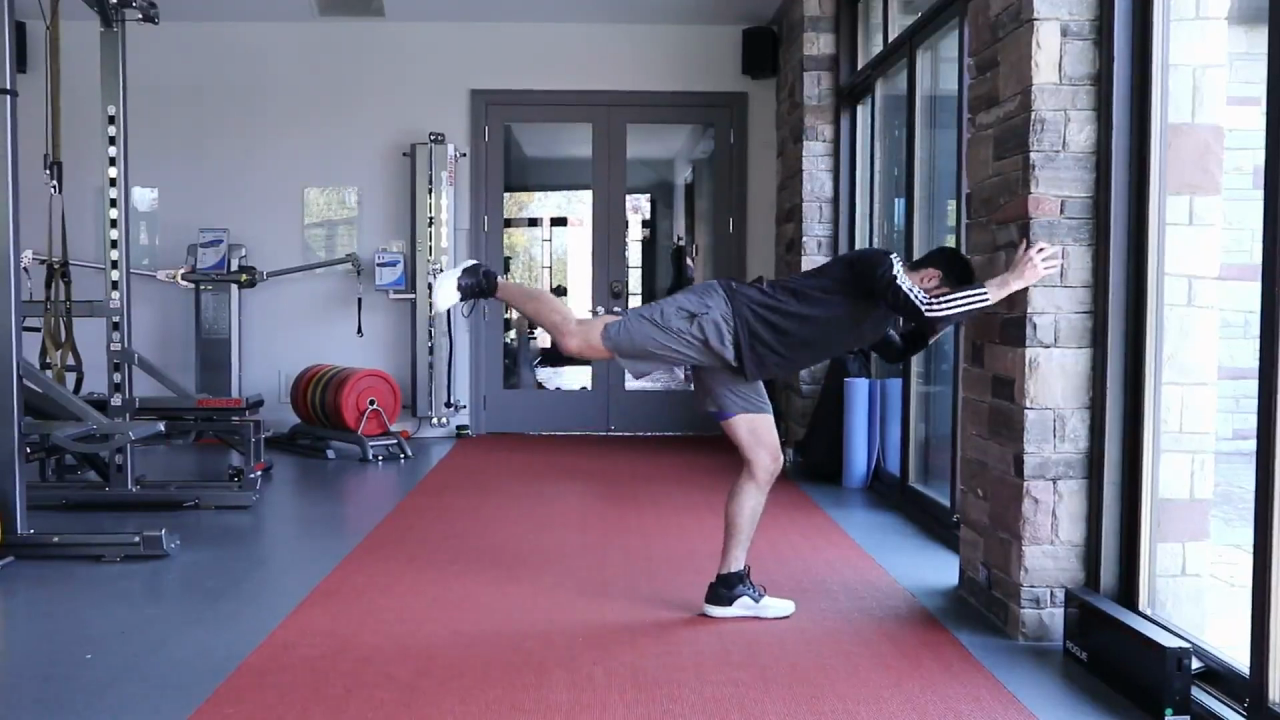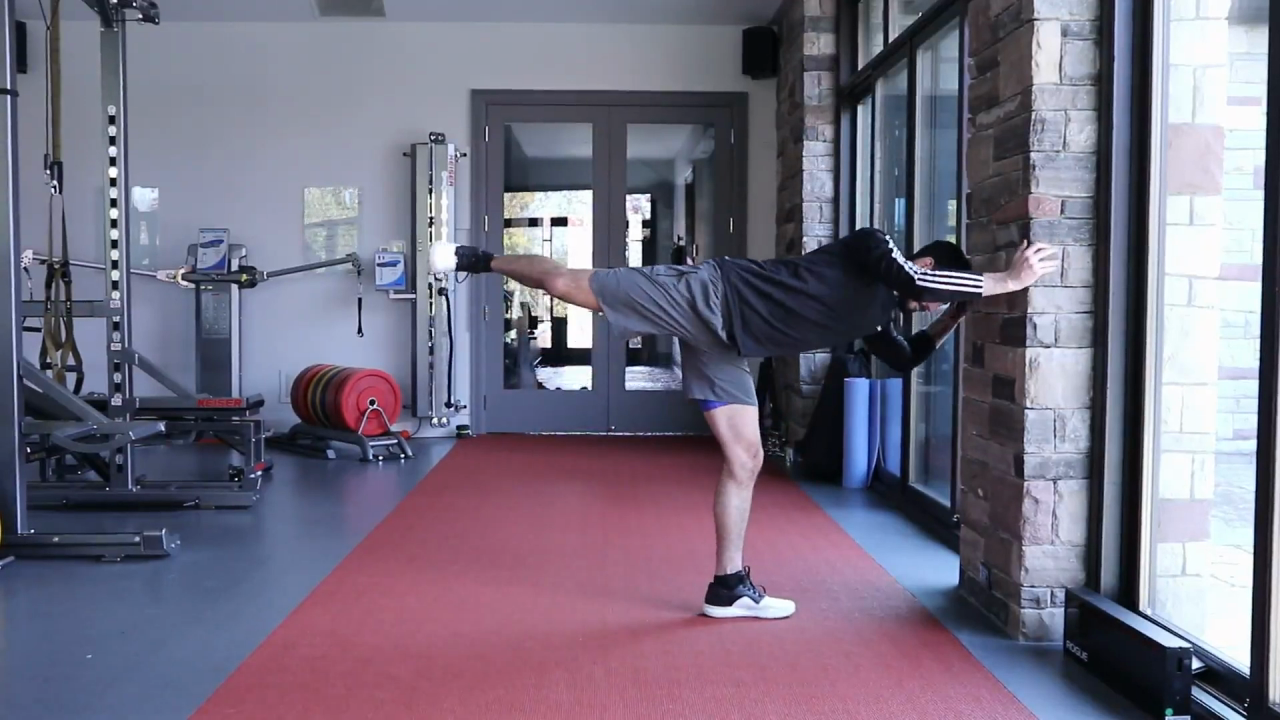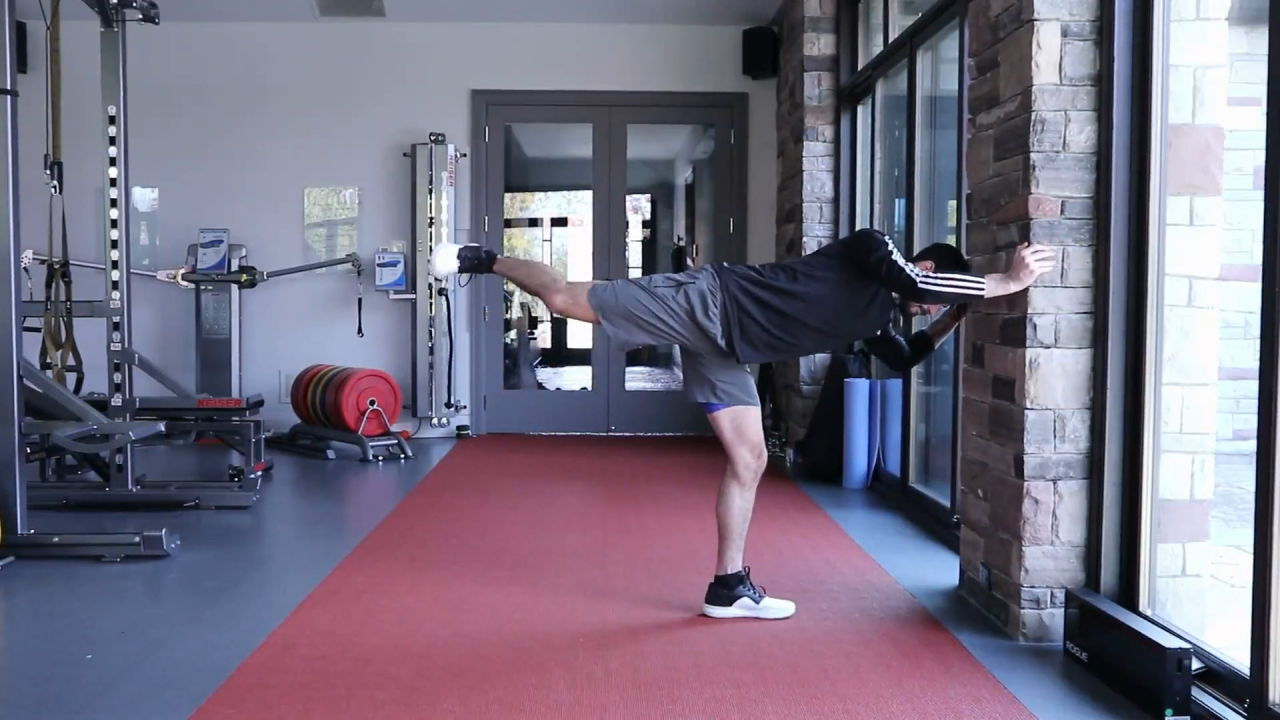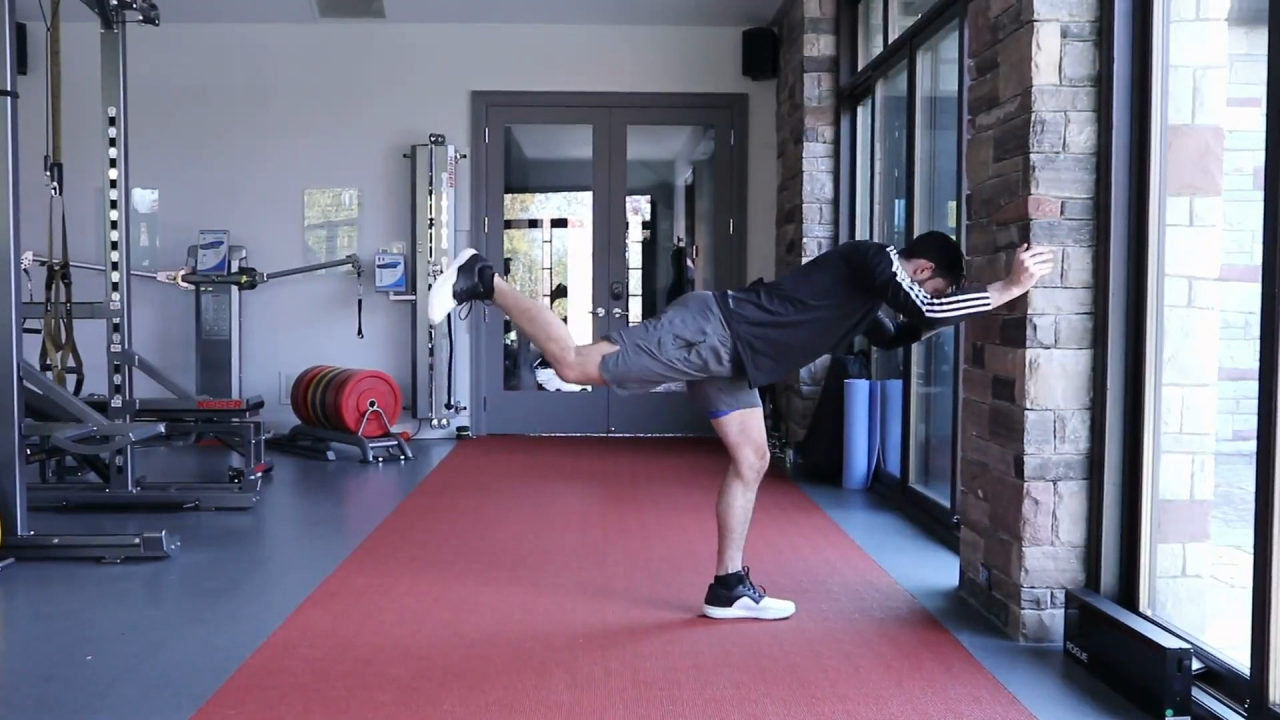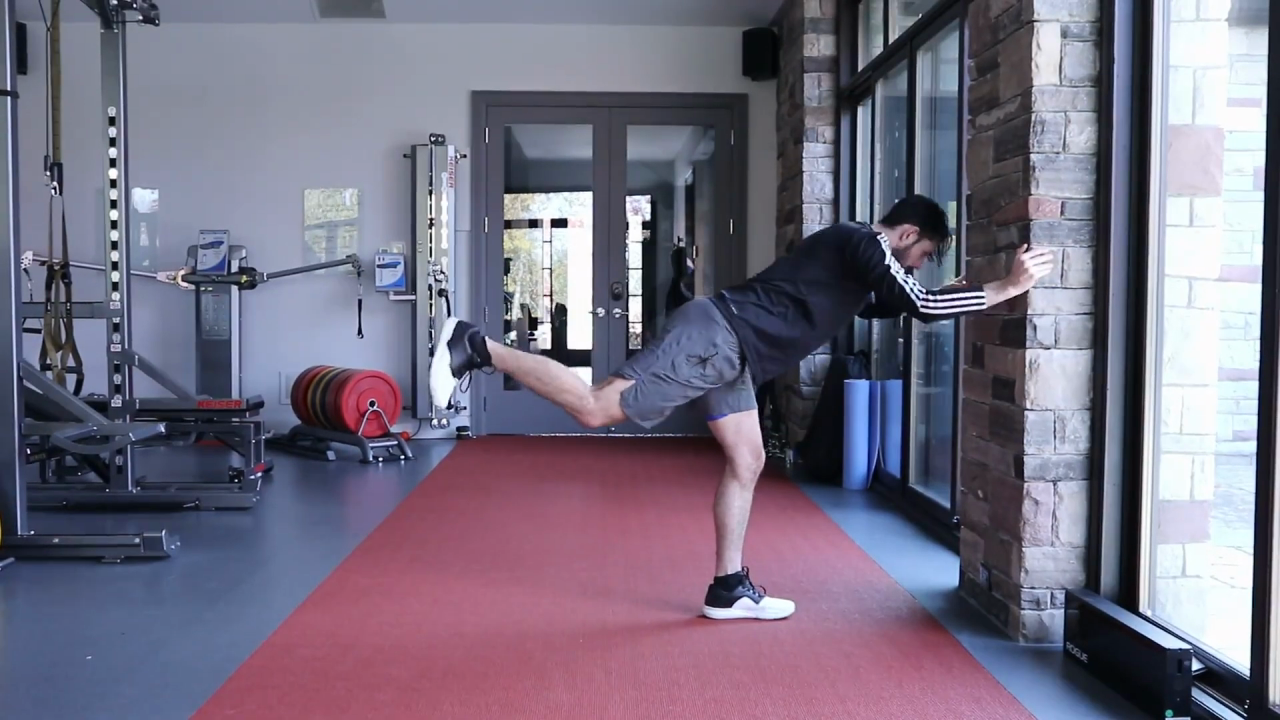
dt=0.4s
person 1, frame 1
left shoulder: (880, 310)
right shoulder: (880, 265)
left elbow: (901, 347)
right elbow: (926, 308)
left wrist: (939, 321)
right wrist: (1010, 281)
left hip: (732, 356)
right hip: (710, 319)
left knee: (765, 463)
right knee: (577, 336)
left ankle: (729, 586)
right ankle: (486, 282)
person 1, frame 2
left shoulder: (876, 308)
right shoulder: (873, 247)
left elbow: (907, 357)
right elbow: (923, 280)
left wrist: (956, 316)
right wrist: (1008, 280)
left hip: (724, 342)
right hip: (705, 297)
left knee: (745, 461)
right knee: (566, 282)
left ankle: (729, 587)
right ankle: (481, 260)
person 1, frame 3
left shoulder: (877, 309)
right shoulder: (873, 246)
left elbow: (905, 356)
right elbow: (924, 285)
left wrist: (956, 317)
right wrist: (1008, 282)
left hip: (724, 345)
right hip: (704, 303)
left knee: (749, 460)
right knee: (566, 297)
left ankle: (730, 587)
right ankle: (486, 260)
person 1, frame 4
left shoulder: (868, 287)
right shoulder: (873, 258)
left elbow: (894, 334)
right elbow: (929, 315)
left wrist: (954, 306)
right wrist: (1008, 288)
left hip: (724, 355)
right hip: (707, 334)
left knee: (752, 460)
right knee: (579, 363)
left ankle: (729, 587)
right ankle: (483, 281)
person 1, frame 5
left shoulder: (850, 247)
right shoulder: (864, 241)
left elbow: (873, 305)
right elbow: (916, 302)
left wrist: (949, 295)
right wrist: (1004, 288)
left hip: (726, 348)
right hip: (714, 339)
left knee: (747, 461)
right knee: (599, 405)
left ankle: (728, 588)
right ankle: (475, 351)
